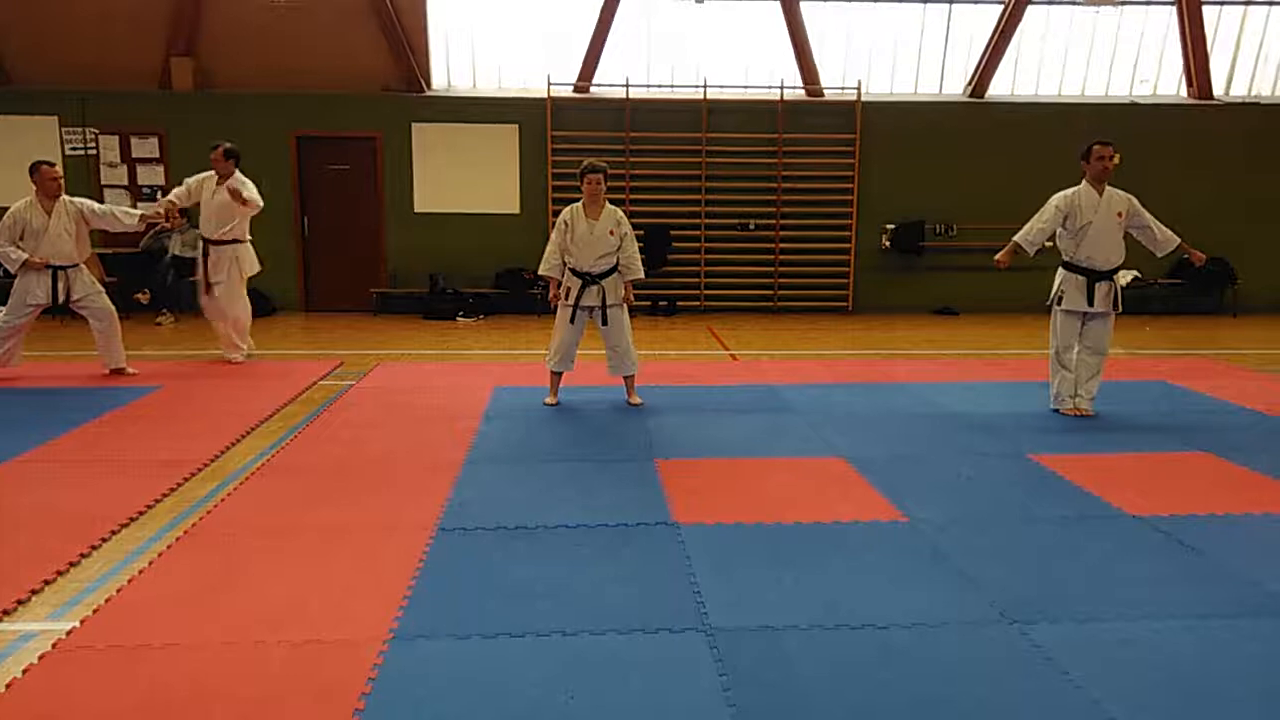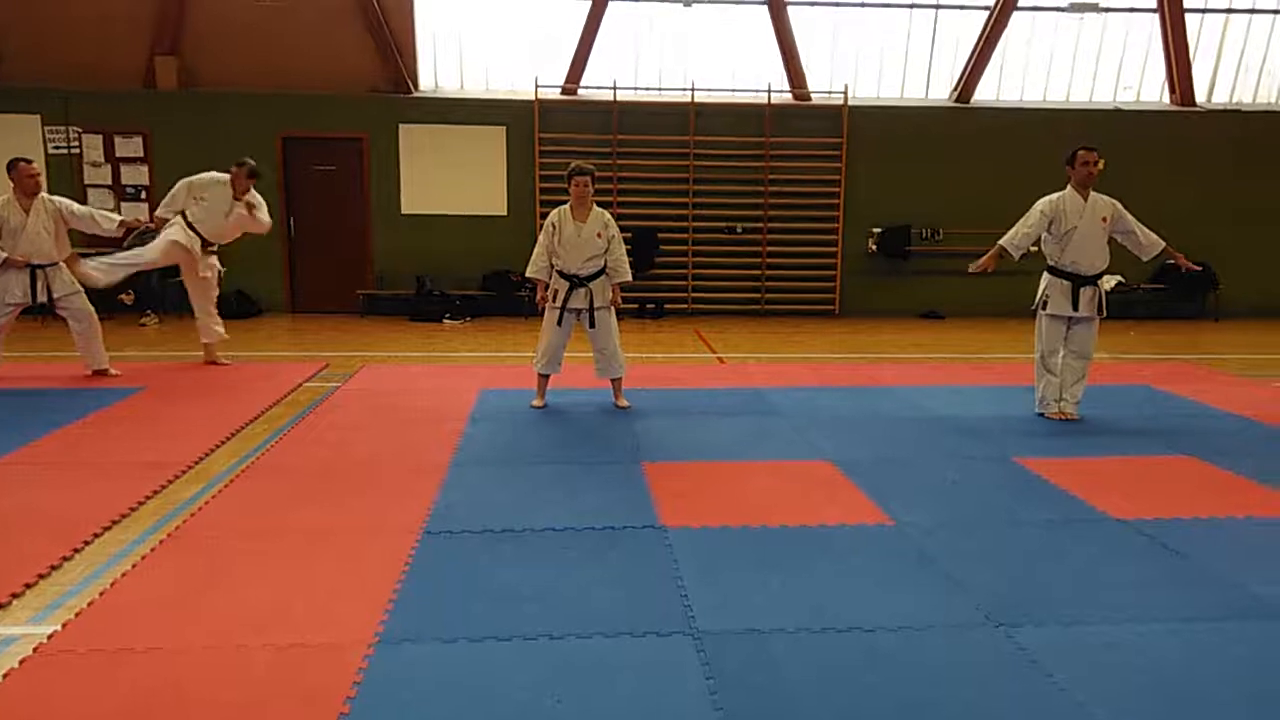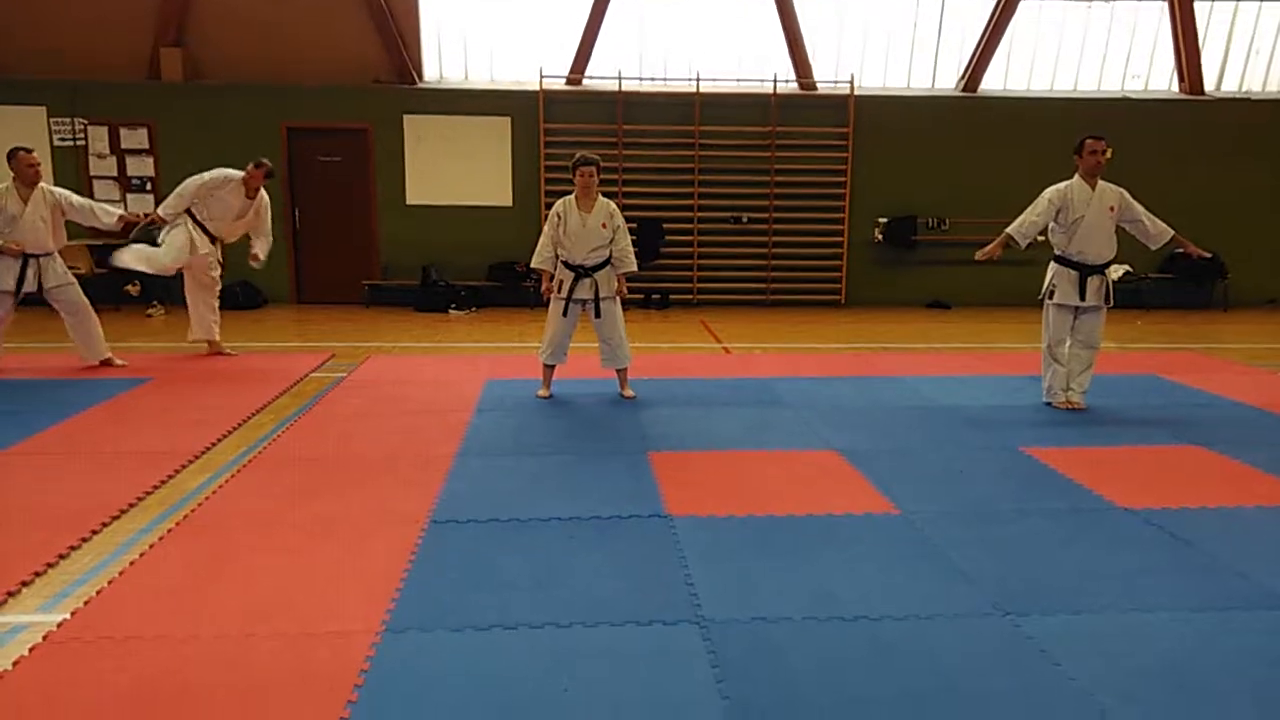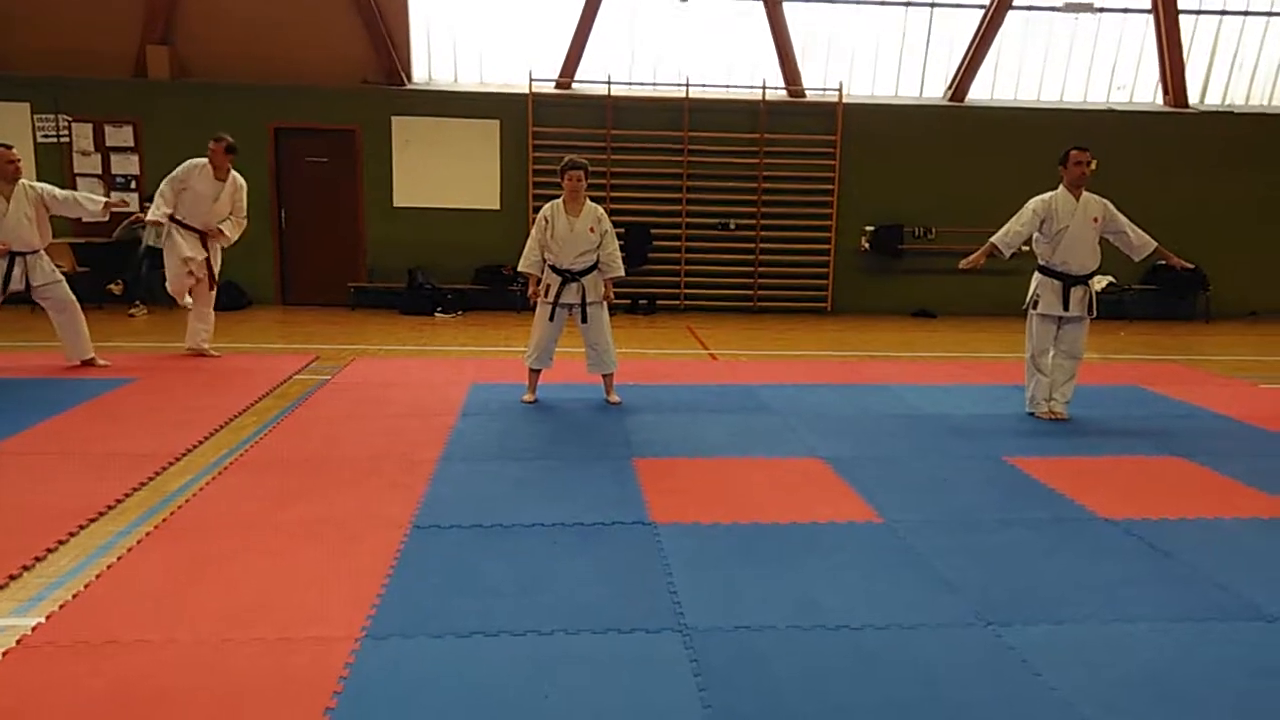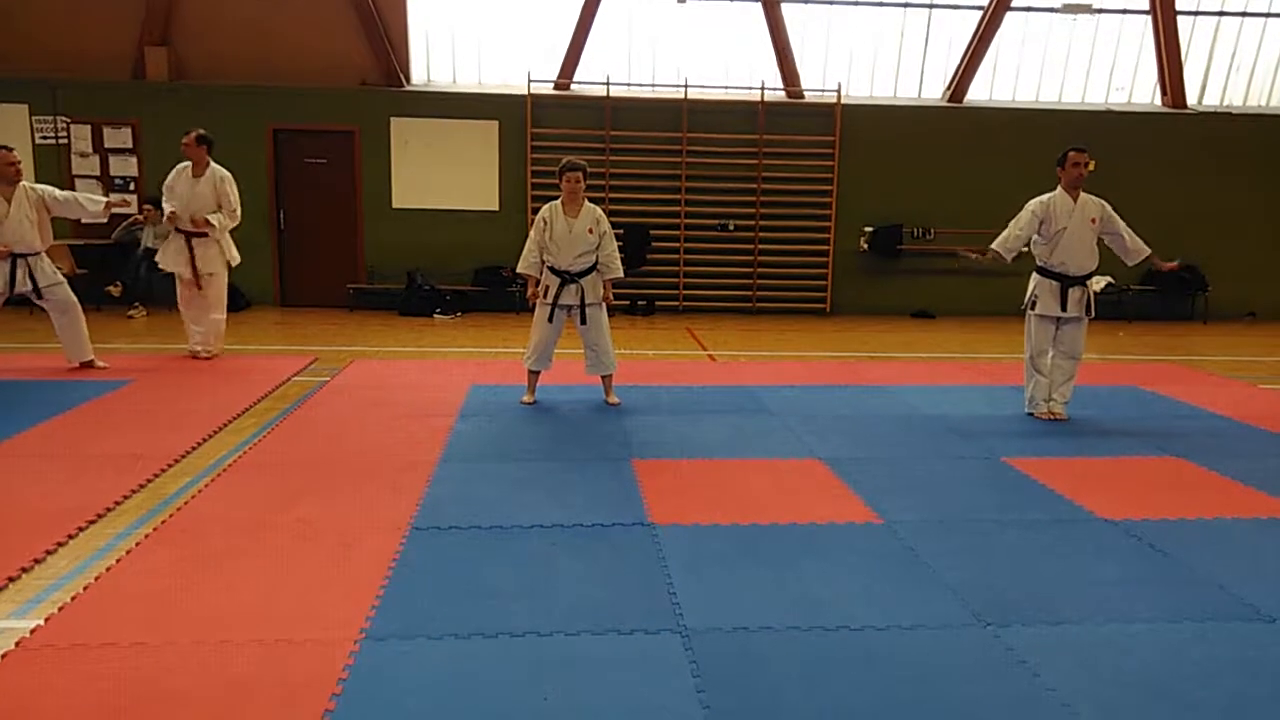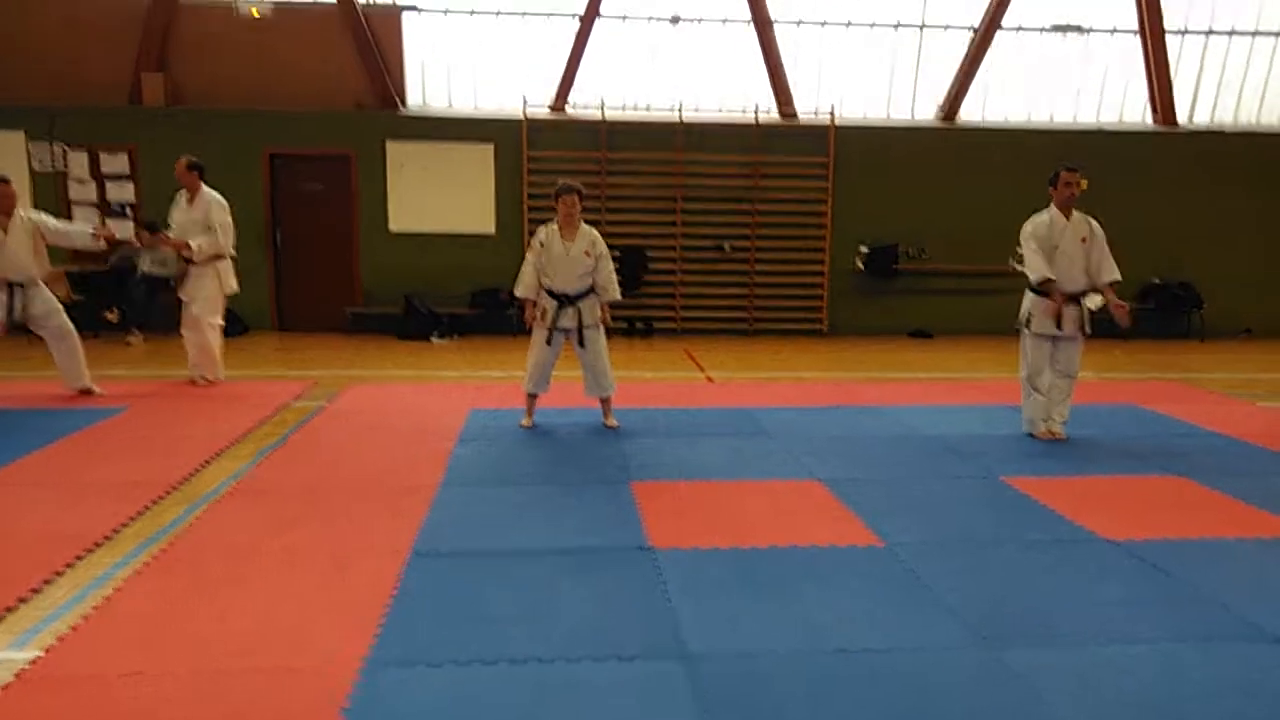
dt=0.3s
person 1, frame 1
left shoulder: (1124, 202)
right shoulder: (1067, 200)
left elbow: (1153, 230)
right elbow: (1039, 226)
left wrist: (1190, 252)
right wrist: (1008, 251)
left hip: (1104, 285)
right hip: (1073, 282)
left knee: (1095, 347)
right knee: (1064, 345)
left ankle: (1083, 399)
right ankle: (1063, 399)
person 1, frame 2
left shoulder: (1109, 207)
right shoulder: (1052, 204)
left elbow: (1139, 235)
right elbow: (1024, 231)
left wrist: (1176, 256)
right wrist: (992, 256)
left hip: (1090, 290)
right hip: (1058, 286)
left knee: (1080, 352)
right knee: (1049, 350)
left ankle: (1068, 403)
right ankle: (1049, 403)
person 1, frame 3
left shoulder: (1116, 196)
right shoulder: (1060, 193)
left elbow: (1147, 223)
right elbow: (1030, 220)
left wrist: (1185, 244)
right wrist: (999, 243)
left hip: (1096, 279)
right hip: (1065, 276)
left knee: (1087, 341)
right knee: (1056, 339)
left ankle: (1075, 392)
right ankle: (1056, 393)
person 1, frame 4
left shoulder: (1101, 207)
right shoulder: (1044, 204)
left elbow: (1131, 235)
right elbow: (1015, 229)
left wrist: (1169, 257)
right wrist: (982, 253)
left hip: (1080, 290)
right hip: (1049, 286)
left knee: (1071, 351)
right knee: (1039, 349)
left ankle: (1057, 402)
right ankle: (1038, 402)
person 1, frame 5
left shoulder: (1098, 208)
right shoulder: (1043, 205)
left elbow: (1124, 238)
right elbow: (1016, 233)
left wrist: (1157, 263)
right wrist: (987, 256)
left hip: (1078, 291)
right hip: (1047, 287)
left knee: (1069, 352)
right knee: (1039, 350)
left ankle: (1057, 403)
right ankle: (1038, 403)
person 1, frame 6
left shoulder: (1090, 226)
right shoulder: (1038, 225)
left elbow: (1101, 264)
right elbow: (1036, 264)
left wrist: (1110, 299)
right wrist: (1055, 294)
left hip: (1075, 308)
right hip: (1042, 305)
left knee: (1066, 370)
right knee: (1036, 369)
left ankle: (1055, 422)
right ankle: (1037, 422)
person 2, frame 1
left shoulder: (617, 217)
right shoulder: (568, 216)
left elbow: (628, 254)
right elbow: (556, 252)
left wrist: (629, 288)
right wrist: (553, 286)
left hip: (609, 287)
right hip: (575, 286)
left knee: (621, 341)
right knee: (563, 341)
left ankle: (631, 392)
right ankle: (553, 392)
person 2, frame 2
left shoulder: (604, 220)
right shoulder: (556, 218)
left elbow: (616, 256)
right elbow: (543, 254)
left wrist: (616, 291)
right wrist: (540, 289)
left hip: (596, 290)
right hip: (563, 289)
left knee: (608, 344)
right knee: (550, 343)
left ankle: (618, 395)
right ankle: (540, 395)
person 2, frame 3
left shoulder: (609, 210)
right shoulder: (561, 208)
left elbow: (621, 247)
right elbow: (548, 245)
left wrist: (622, 281)
right wrist: (546, 279)
left hip: (602, 280)
right hip: (567, 279)
left knee: (614, 334)
right knee: (555, 334)
left ankle: (624, 385)
right ankle: (546, 385)
person 2, frame 4
left shoulder: (597, 214)
right shoulder: (549, 212)
left elbow: (609, 251)
right elbow: (535, 248)
left wrist: (609, 286)
right wrist: (533, 283)
left hip: (589, 285)
right hip: (555, 283)
left knee: (600, 339)
right knee: (542, 338)
left ankle: (609, 390)
right ankle: (531, 389)
person 2, frame 5
left shoulder: (596, 215)
right shoulder: (547, 213)
left elbow: (608, 252)
right elbow: (534, 250)
left wrist: (608, 287)
right wrist: (531, 284)
left hip: (587, 285)
right hip: (554, 284)
left knee: (599, 340)
right knee: (541, 339)
left ankle: (608, 391)
right ankle: (530, 390)
person 2, frame 6
left shoulder: (592, 238)
right shoulder: (543, 236)
left elbow: (605, 274)
right elbow: (531, 272)
left wrist: (605, 308)
right wrist: (529, 307)
left hip: (585, 308)
right hip: (551, 307)
left knee: (598, 362)
right knee: (539, 362)
left ankle: (607, 414)
right ankle: (529, 414)
person 3, frame 1
left shoulder: (77, 207)
right shoulder: (20, 212)
left elbow: (108, 214)
left wrist: (142, 216)
right wrist: (24, 260)
left hip: (74, 276)
right hip: (37, 279)
left knee: (105, 314)
left ankle: (116, 364)
person 3, frame 2
left shoulder: (55, 205)
left elbow: (87, 216)
left wrist: (122, 222)
left hip: (53, 275)
left knee: (84, 315)
left ankle: (99, 365)
person 3, frame 3
left shoulder: (54, 195)
left elbow: (85, 208)
left wrist: (121, 216)
left hip: (48, 265)
left knee: (78, 307)
left ankle: (102, 355)
person 3, frame 4
left shoulder: (36, 192)
left elbow: (68, 200)
left wrist: (105, 203)
left hip: (34, 264)
left knee: (65, 304)
left ankle: (85, 355)
person 3, frame 5
left shoulder: (37, 193)
left elbow: (70, 201)
left wrist: (107, 203)
left hip: (35, 265)
left knee: (66, 305)
left ankle: (84, 357)
person 3, frame 6
left shoulder: (32, 221)
left elbow: (63, 231)
left wrist: (95, 234)
left hip: (31, 292)
left knee: (64, 332)
left ankle: (83, 383)
person 4, frame 1
left shoulder: (244, 185)
right shoulder: (207, 179)
left elbow: (255, 205)
right elbow: (187, 189)
left wrist: (242, 200)
right wrist: (171, 199)
left hip: (232, 253)
right hip: (211, 250)
left knee: (232, 304)
right knee: (210, 303)
left ankle: (238, 351)
right ankle: (238, 347)
person 4, frame 2
left shoulder: (256, 203)
right shoulder: (216, 181)
left elbow: (262, 226)
right elbow: (185, 186)
left wrist: (252, 213)
right wrist: (164, 214)
left hip: (204, 251)
right hip: (183, 234)
left knee: (206, 300)
right knee: (146, 257)
left ankle: (210, 351)
right ankle: (92, 270)
person 4, frame 3
left shoulder: (263, 202)
right shoulder: (226, 178)
left elbow: (262, 234)
right elbow: (193, 185)
left wrist: (257, 254)
right wrist: (165, 211)
left hip: (210, 242)
right hip: (190, 227)
left knee: (208, 292)
right knee: (165, 263)
left ankle: (213, 342)
right ankle: (128, 257)
person 4, frame 4
left shoulder: (238, 184)
right shoulder: (192, 167)
left elbow: (239, 219)
right elbow: (168, 187)
left wrist: (221, 231)
right wrist: (159, 213)
left hip: (208, 243)
right hip: (180, 234)
left knee: (205, 296)
right knee: (178, 285)
left ankle: (200, 344)
person 4, frame 5
left shoulder: (221, 177)
right shoulder: (179, 171)
left elbow: (232, 213)
right elbow: (168, 194)
left wrist: (208, 222)
right wrist: (169, 211)
left hip: (211, 246)
right hip: (182, 243)
left knee: (212, 299)
right knee: (187, 299)
left ankle: (207, 345)
right ankle: (198, 344)
person 4, frame 6
left shoulder: (214, 201)
right shoulder: (181, 198)
left elbow: (220, 239)
right elbow: (176, 227)
left wrist: (189, 245)
right wrist: (171, 239)
left hip: (213, 270)
right hip: (194, 270)
left knee: (204, 321)
right knee: (192, 323)
left ankle: (211, 372)
right ankle: (200, 371)
